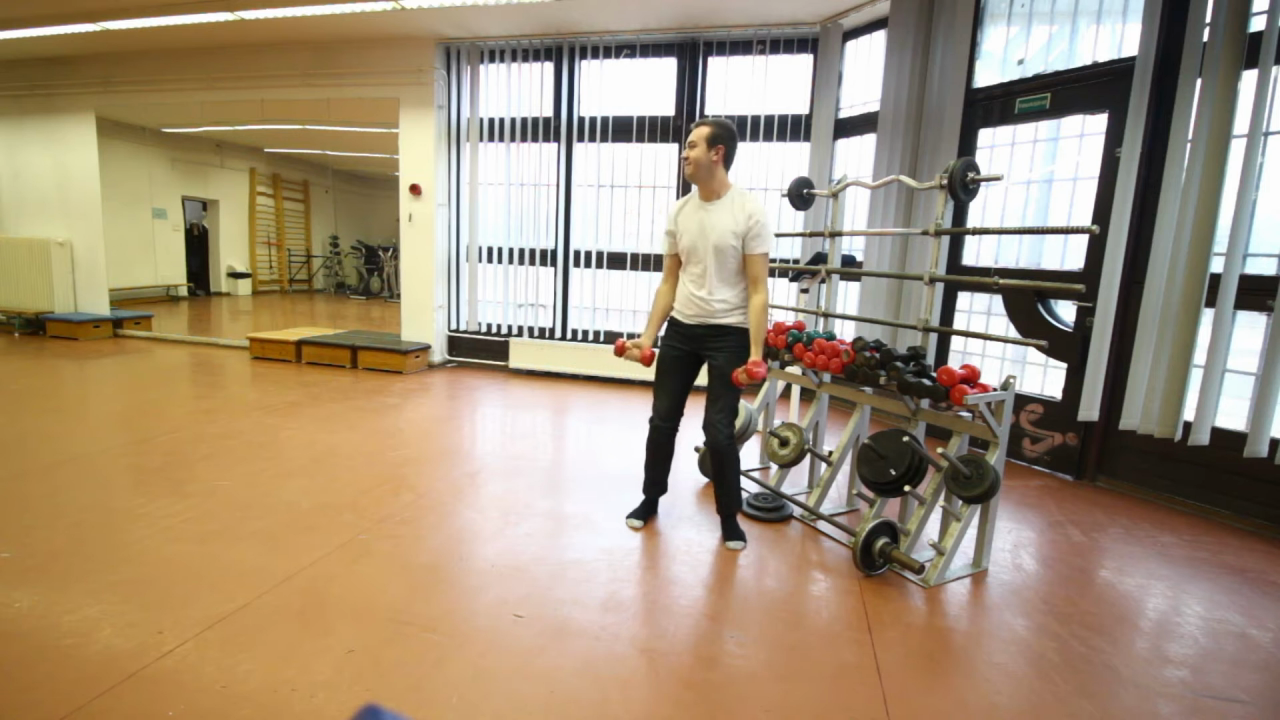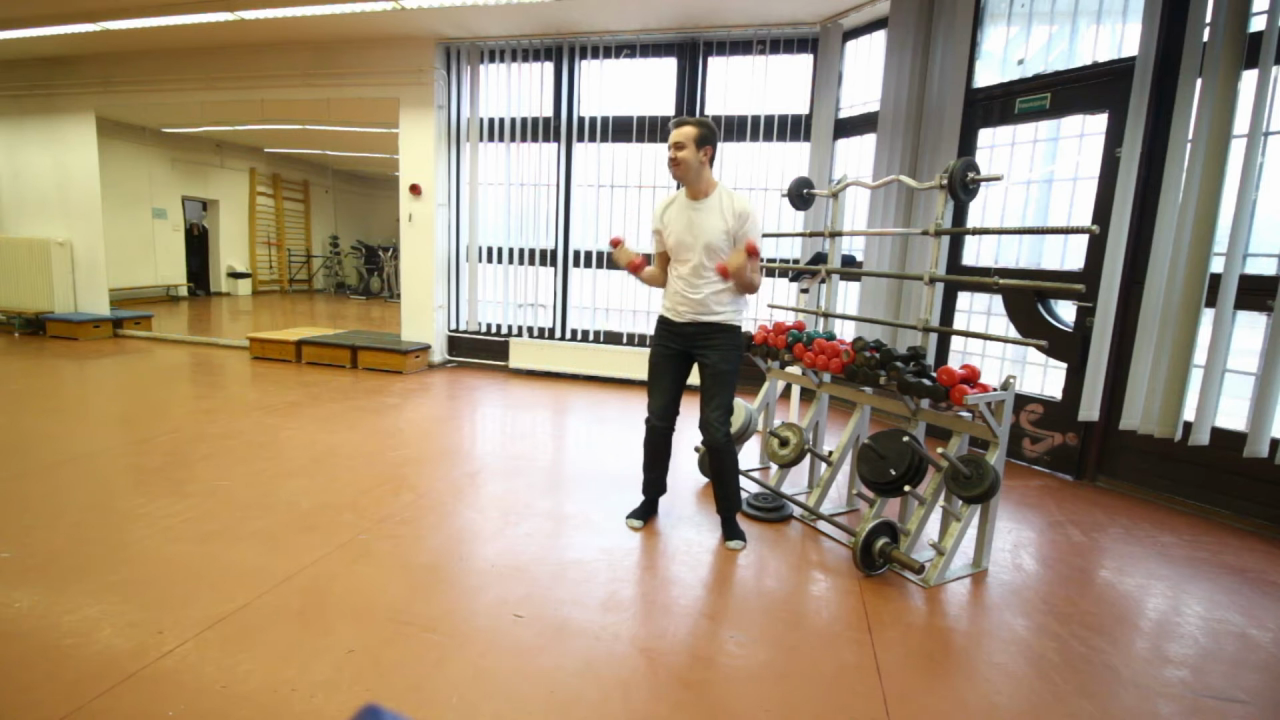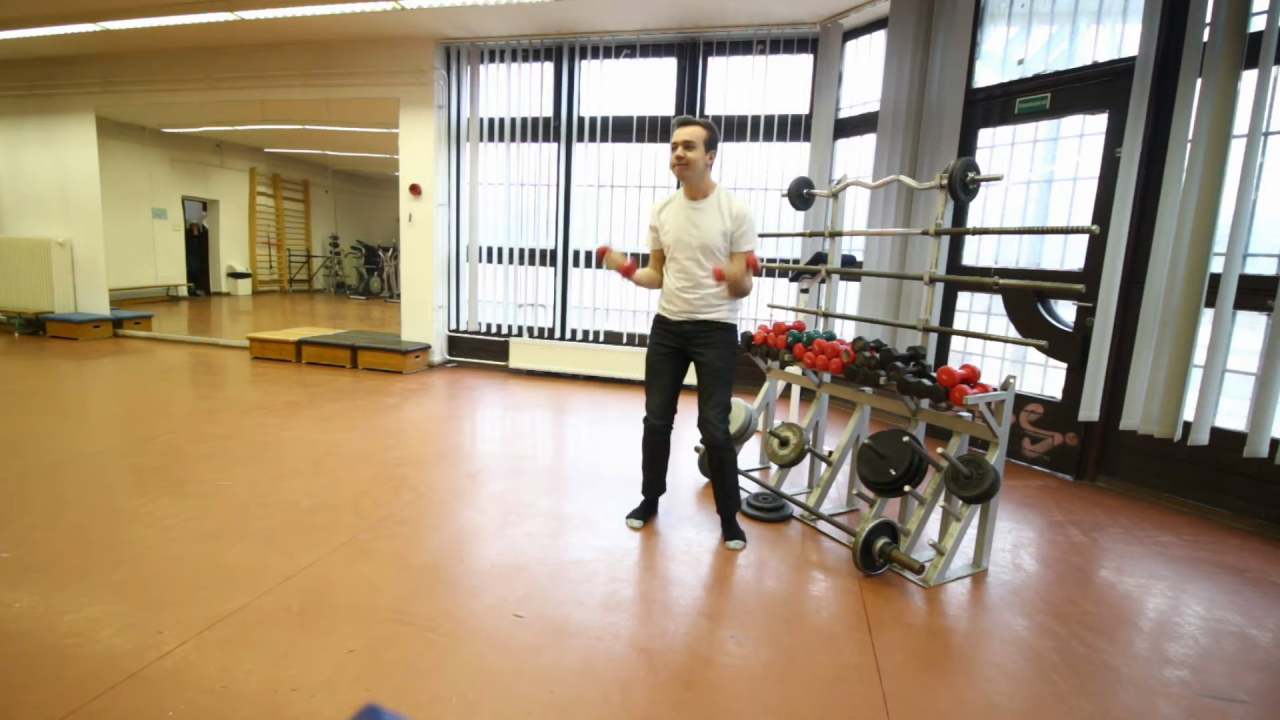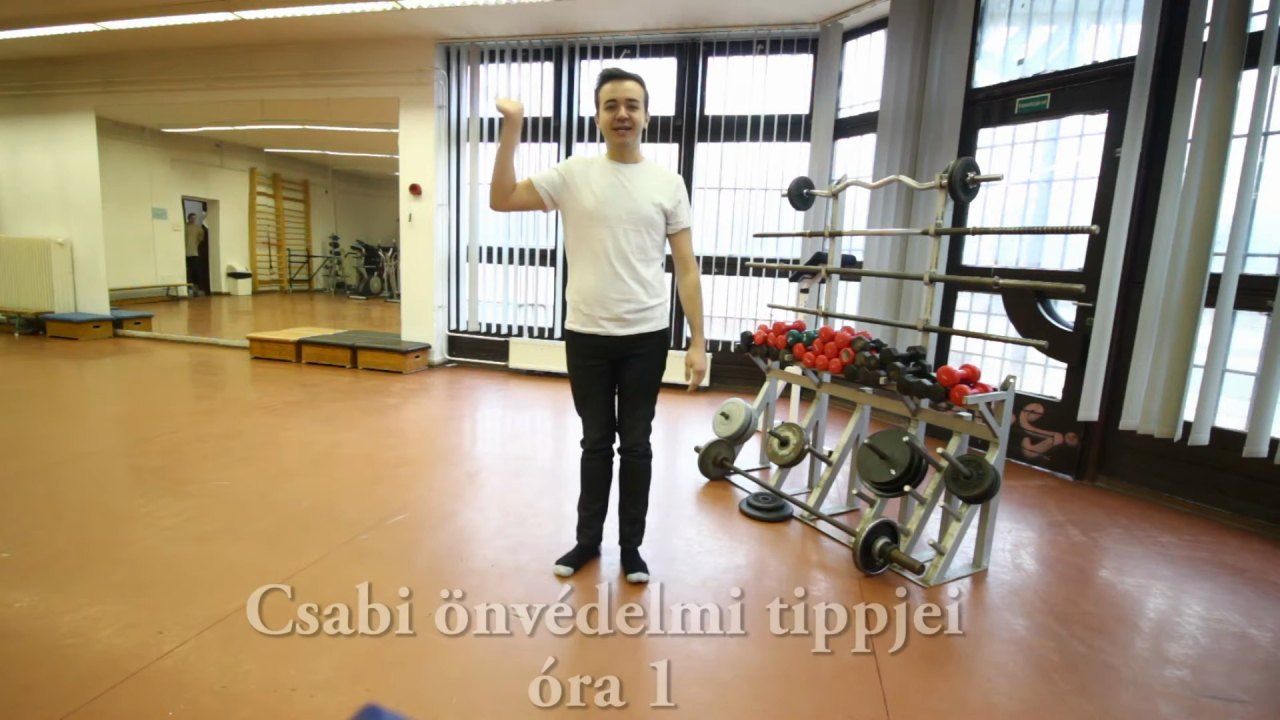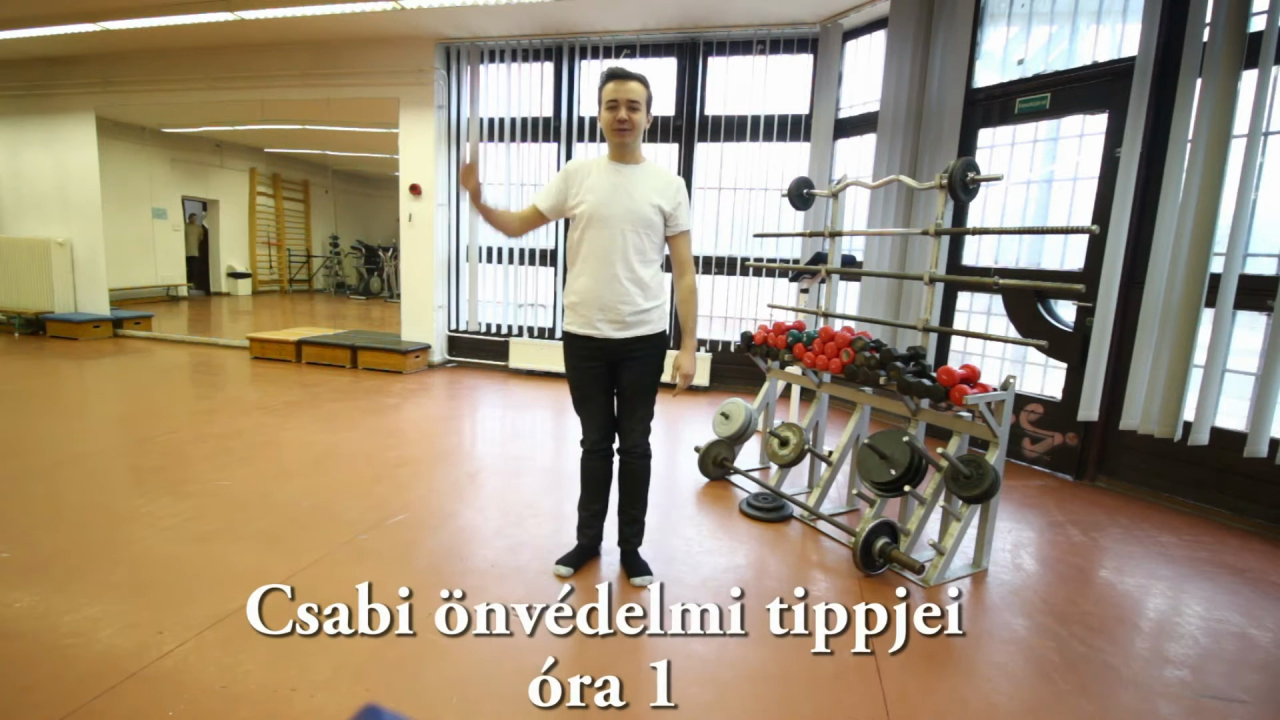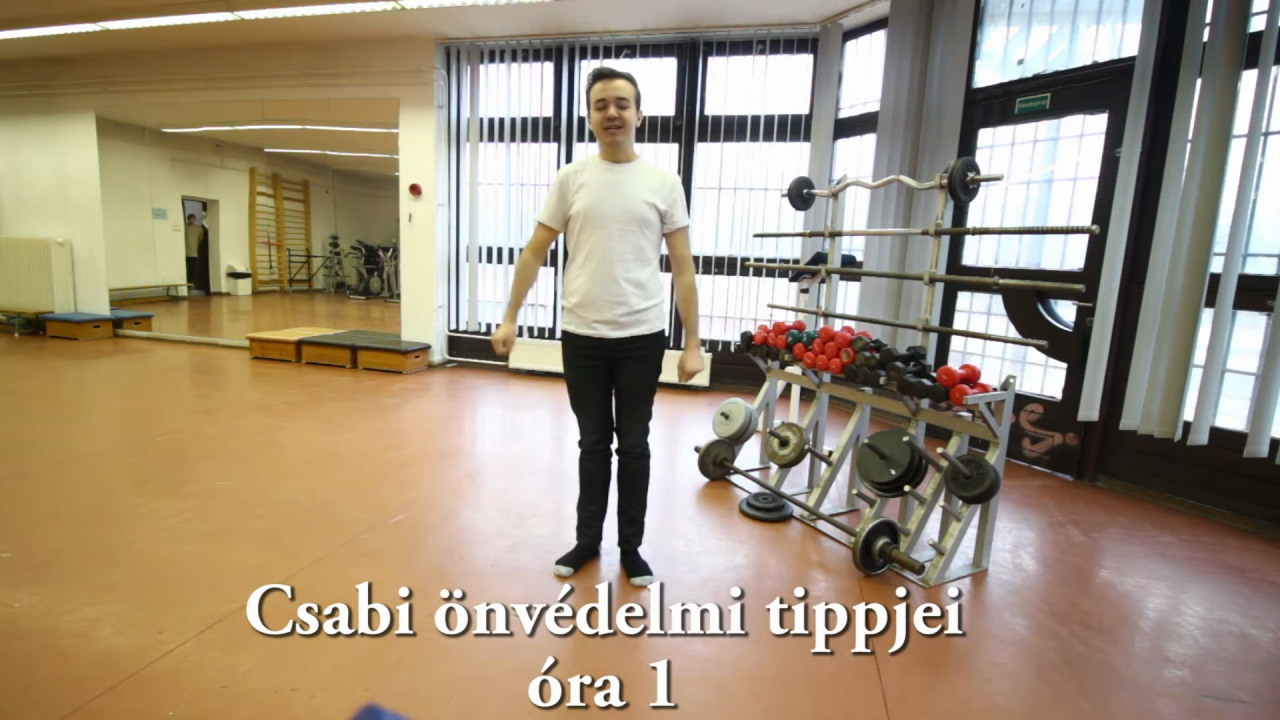
dt=0.7s
person 1, frame 1
left shoulder: (749, 213)
right shoulder: (679, 212)
left elbow: (757, 290)
right elbow: (670, 281)
left wrist: (756, 353)
right wrist: (648, 336)
left hip: (728, 335)
right hip: (681, 330)
left knee: (718, 432)
right knee: (662, 420)
left ankle: (729, 518)
right ankle: (650, 498)
person 1, frame 2
left shoulder: (738, 208)
right shoulder: (665, 210)
left elbow: (753, 285)
right elbow: (663, 276)
left wrist: (743, 273)
right wrist: (636, 268)
left hip: (720, 331)
right hip: (671, 327)
left knee: (715, 429)
right knee: (658, 420)
left ankle: (729, 516)
right ankle: (651, 498)
person 1, frame 3
left shoulder: (734, 211)
right shoulder: (662, 211)
left elbow: (742, 288)
right elbow: (658, 275)
left wrist: (738, 278)
right wrist: (629, 270)
left hip: (715, 330)
right hip: (667, 326)
left knee: (713, 426)
right knee: (656, 419)
left ankle: (729, 516)
right ankle: (650, 498)
person 1, frame 4
left shoulder: (668, 183)
right shoulder: (574, 174)
left elbow: (686, 267)
right elbow: (501, 200)
left wrist: (698, 341)
right wrist: (511, 129)
left hip: (645, 336)
right hip: (586, 334)
left knee: (635, 443)
right knee: (595, 441)
left ankle: (631, 546)
right ankle: (588, 540)
person 1, frame 5
left shoulder: (669, 185)
right shoulder: (577, 176)
left elbow: (683, 270)
right elbow: (520, 225)
left wrist: (688, 345)
right wrist: (480, 202)
left hip: (643, 339)
right hip: (585, 336)
left knee: (635, 446)
right knee: (595, 443)
left ankle: (631, 547)
right ankle: (587, 540)
person 1, frame 6
left shoulder: (664, 182)
right shoulder: (571, 178)
left elbow: (682, 266)
right elbow: (535, 252)
left wrist: (693, 341)
right wrist: (509, 319)
left hip: (641, 336)
right hip: (583, 336)
left knee: (633, 444)
right knee: (593, 442)
left ankle: (630, 547)
right ankle: (587, 540)
